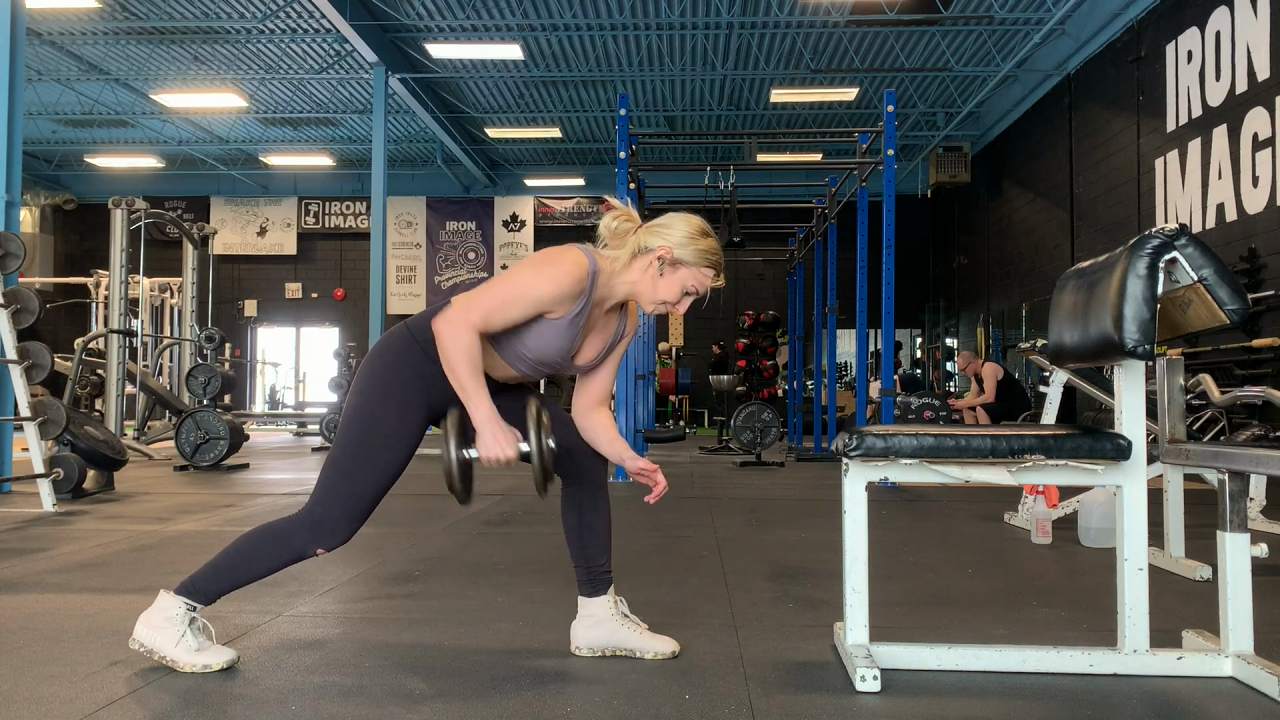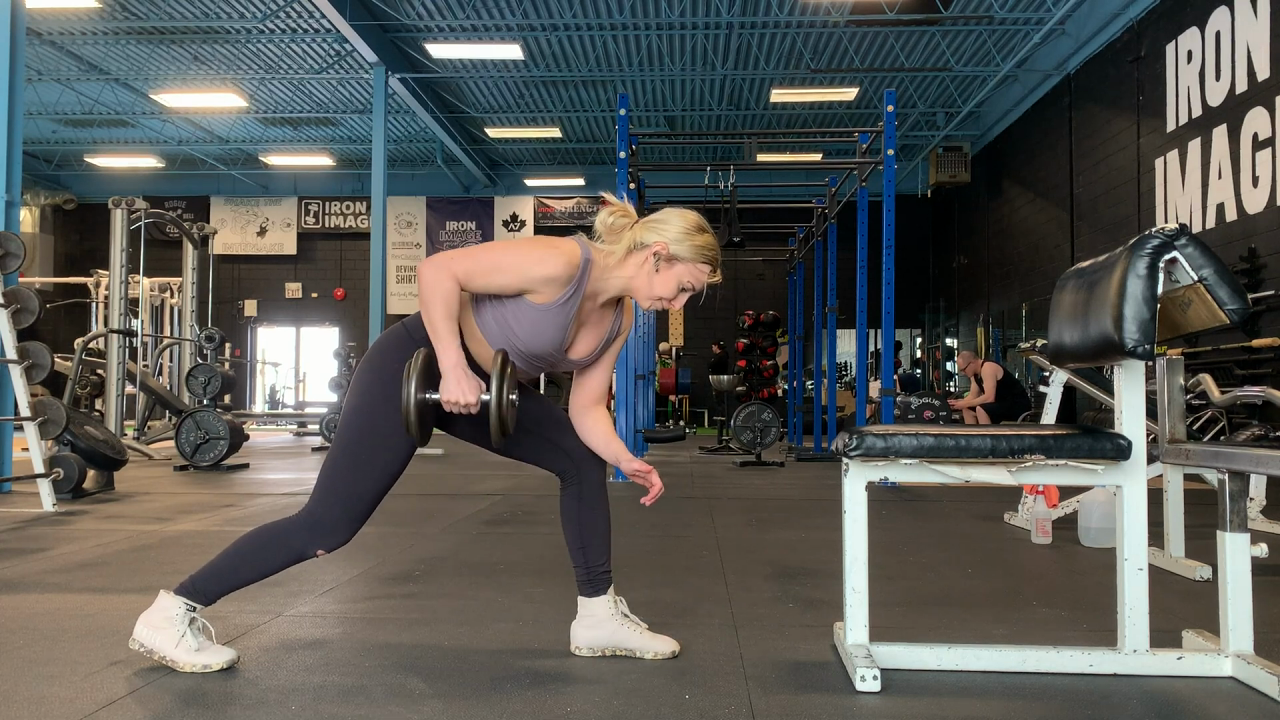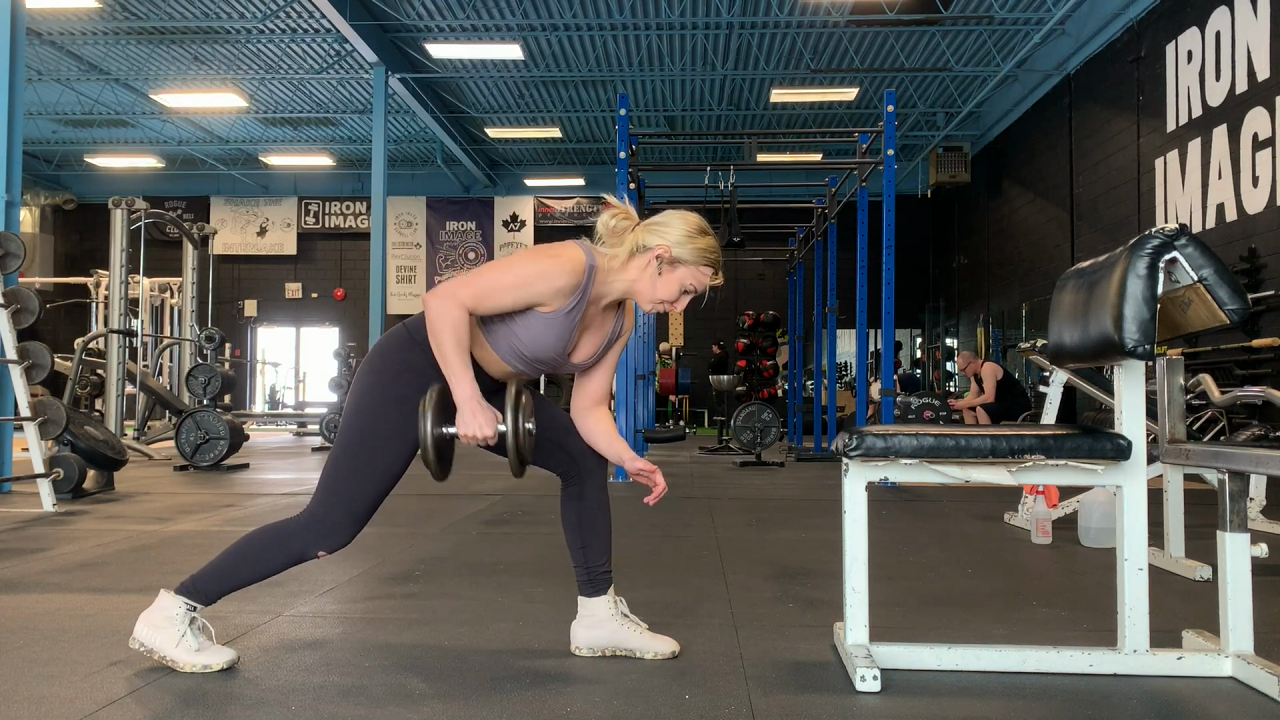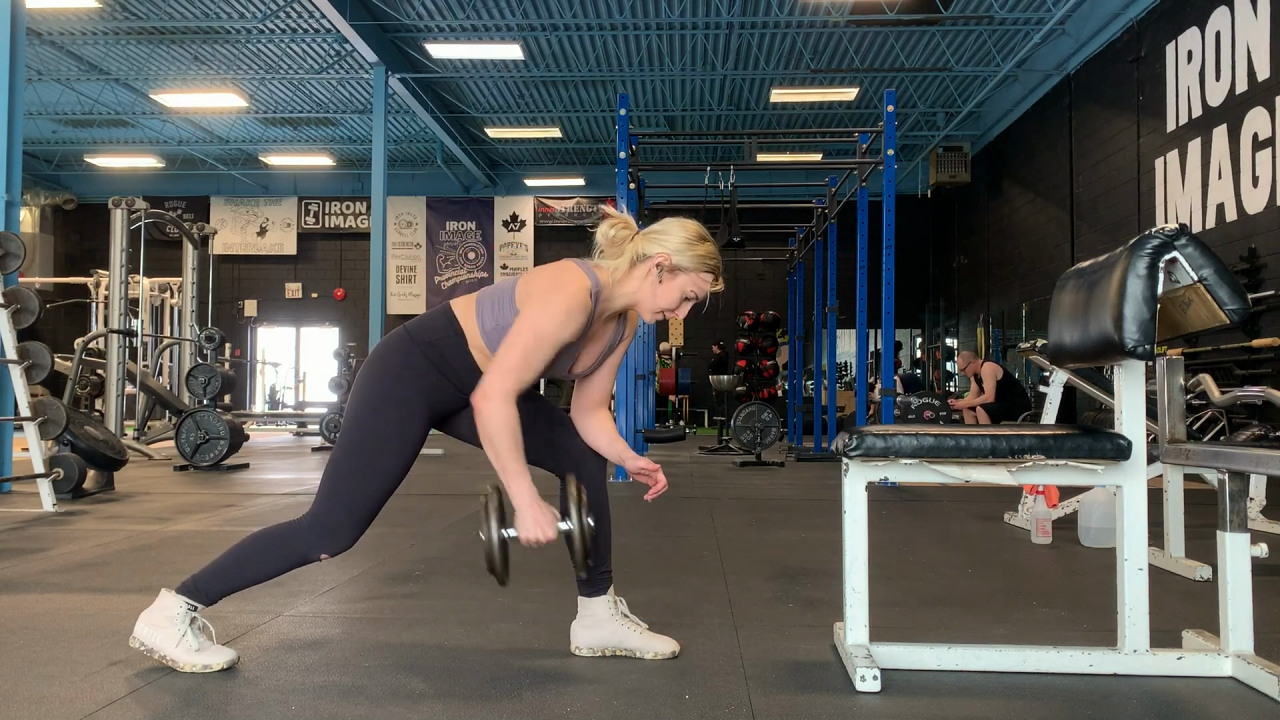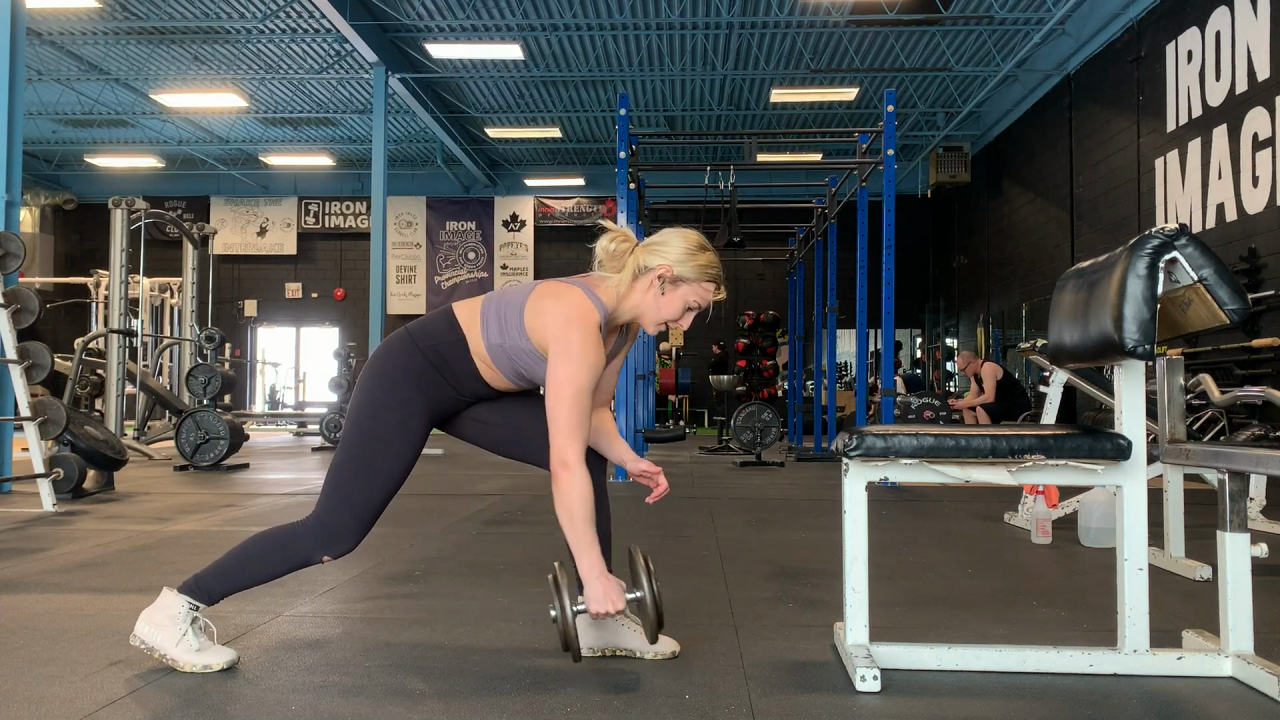
dt=0.3s
person 1, frame 1
left shoulder: (625, 318)
right shoulder: (571, 272)
left elbow: (590, 406)
right elbow: (452, 324)
left wrist: (628, 458)
right wrist: (487, 424)
left hip: (486, 380)
right hip: (414, 367)
left knee: (585, 460)
right knee: (329, 522)
left ankle: (598, 616)
right ankle: (170, 613)
person 1, frame 2
left shoulder: (620, 317)
right shoulder: (561, 261)
left elbow: (587, 407)
right elbow: (438, 269)
left wrist: (625, 459)
right wrist: (453, 367)
left hip: (479, 381)
right hip: (416, 364)
left knee: (583, 461)
right knee: (329, 524)
left ankle: (598, 617)
right ankle: (169, 613)
person 1, frame 3
left shoulder: (622, 316)
right shoulder: (564, 268)
left elbow: (589, 407)
right elbow: (445, 299)
left wrist: (629, 459)
right wrist: (467, 400)
left hip: (480, 382)
right hip: (415, 366)
left knee: (585, 460)
right knee: (331, 525)
left ankle: (598, 617)
right ankle: (170, 612)
person 1, frame 4
left shoulder: (623, 321)
right shoulder: (571, 294)
left elbow: (588, 409)
right elbow: (492, 401)
left wrist: (628, 458)
right wrist: (527, 503)
left hip: (472, 382)
right hip: (413, 370)
left knee: (584, 460)
right knee: (333, 528)
left ankle: (598, 618)
right ankle: (171, 613)
person 1, frame 5
left shoulder: (625, 322)
right shoulder: (579, 323)
left elbow: (591, 412)
right elbow: (561, 463)
left wrist: (630, 460)
right wrist: (595, 578)
left hip: (475, 386)
right hip: (413, 372)
left knee: (593, 462)
right knee: (336, 530)
left ankle: (598, 624)
right ankle: (172, 612)
